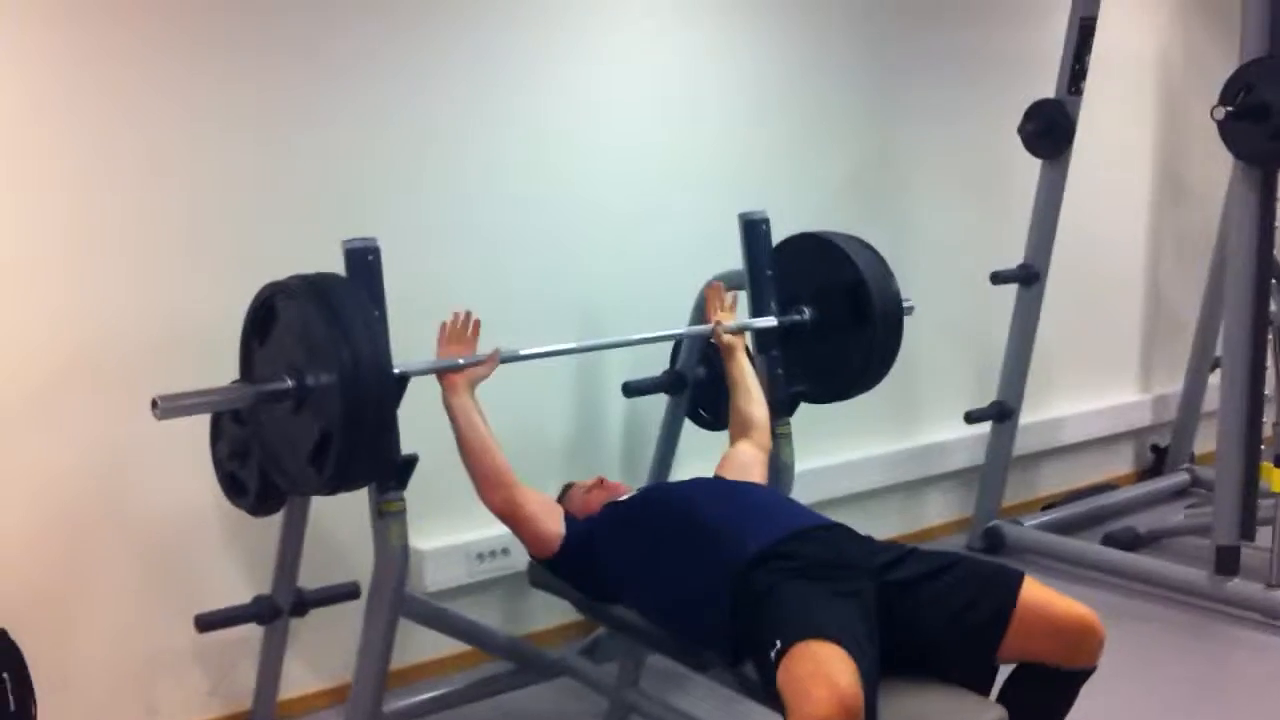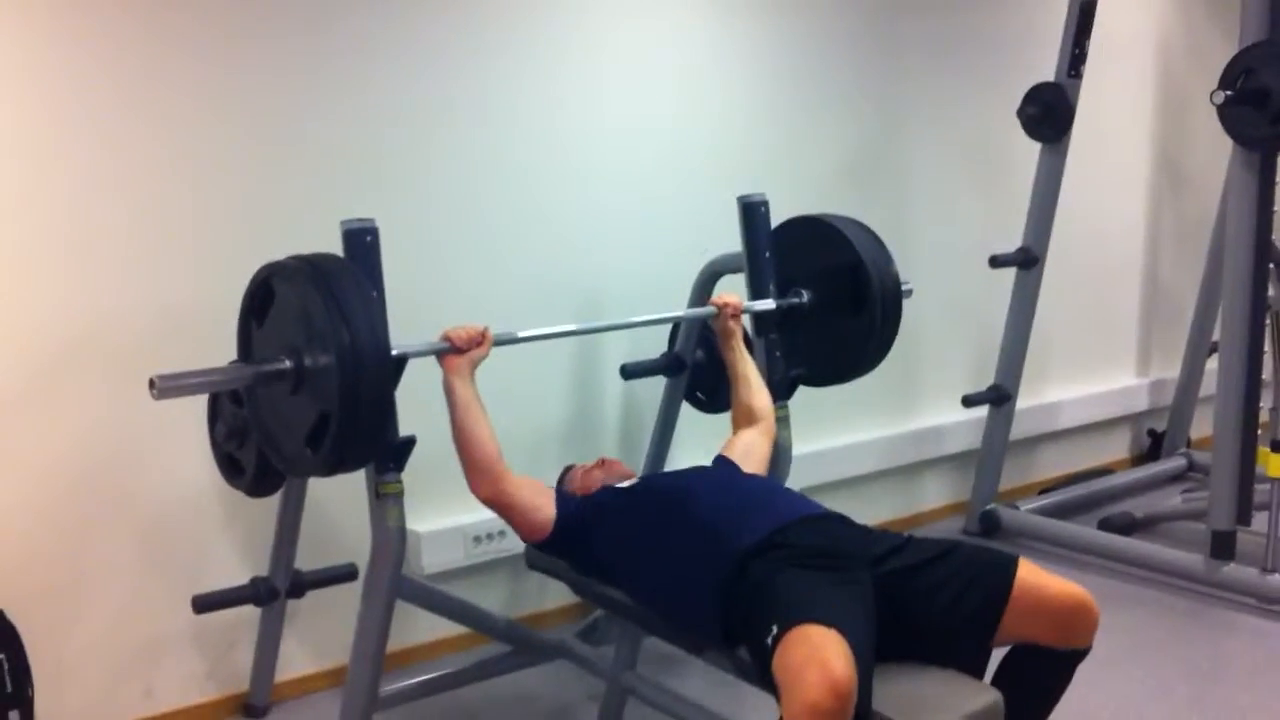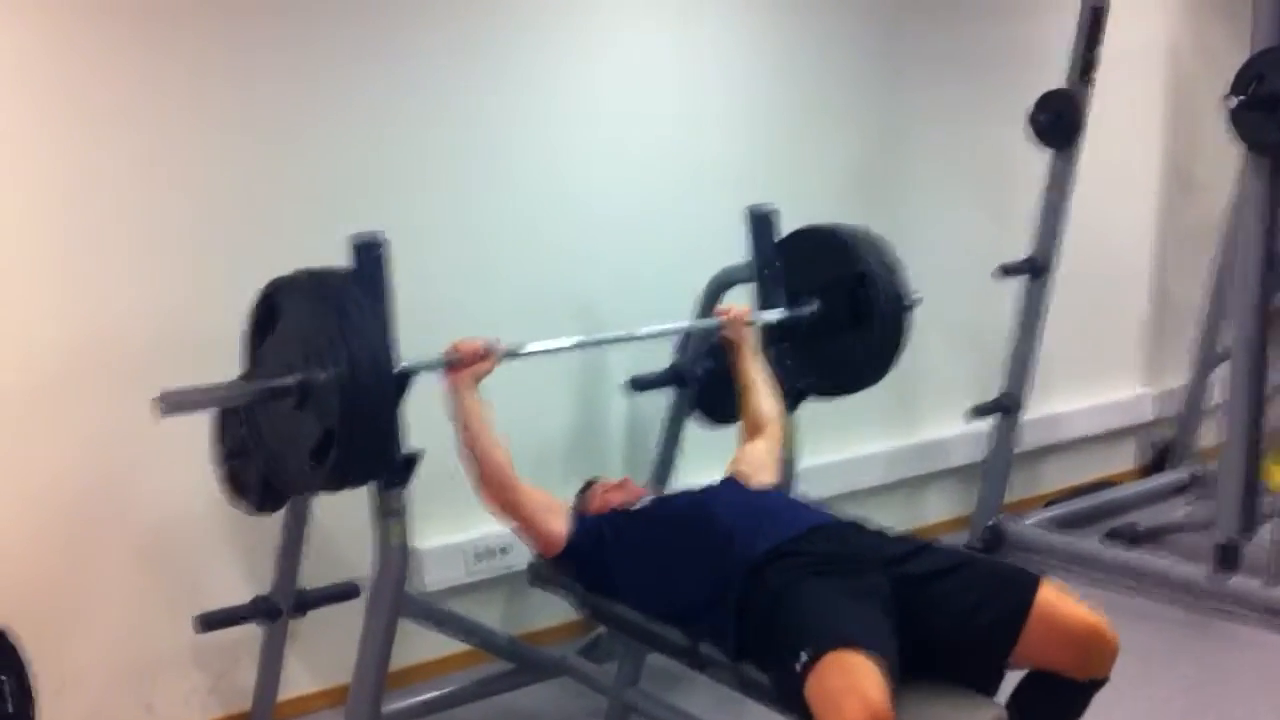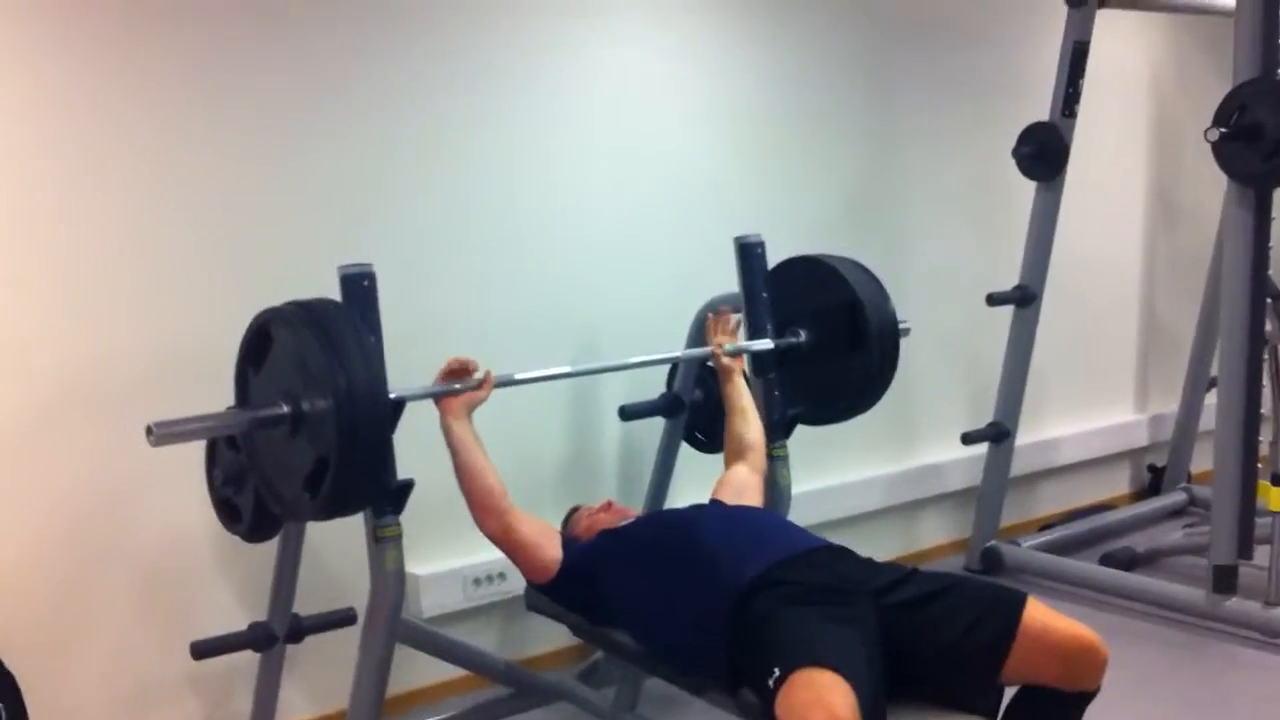
dt=0.7s
person 1, frame 1
left shoulder: (702, 497)
right shoulder: (594, 543)
left elbow: (753, 440)
right elbow: (504, 496)
left wrist: (732, 351)
right wrist: (457, 392)
left hip: (858, 556)
right hip: (772, 584)
left knee: (1077, 633)
person 1, frame 2
left shoulder: (710, 479)
right shoulder: (585, 520)
left elbow: (758, 426)
right elbow: (492, 483)
left wrist: (731, 340)
right wrist: (459, 374)
left hip: (852, 545)
right hip: (766, 575)
left knee: (1071, 614)
person 1, frame 3
left shoulder: (716, 502)
right shoulder: (596, 541)
left elbow: (766, 435)
right elbow: (506, 491)
left wrist: (743, 348)
right wrist: (464, 389)
left hip: (868, 553)
right hip: (784, 583)
left knee: (1089, 643)
person 1, frame 4
left shoulder: (705, 521)
right shoulder: (591, 569)
left elbow: (748, 459)
right elbow: (500, 522)
left wrist: (730, 373)
right wrist: (456, 418)
left hip: (857, 580)
right hip: (770, 610)
left knee: (1079, 656)
